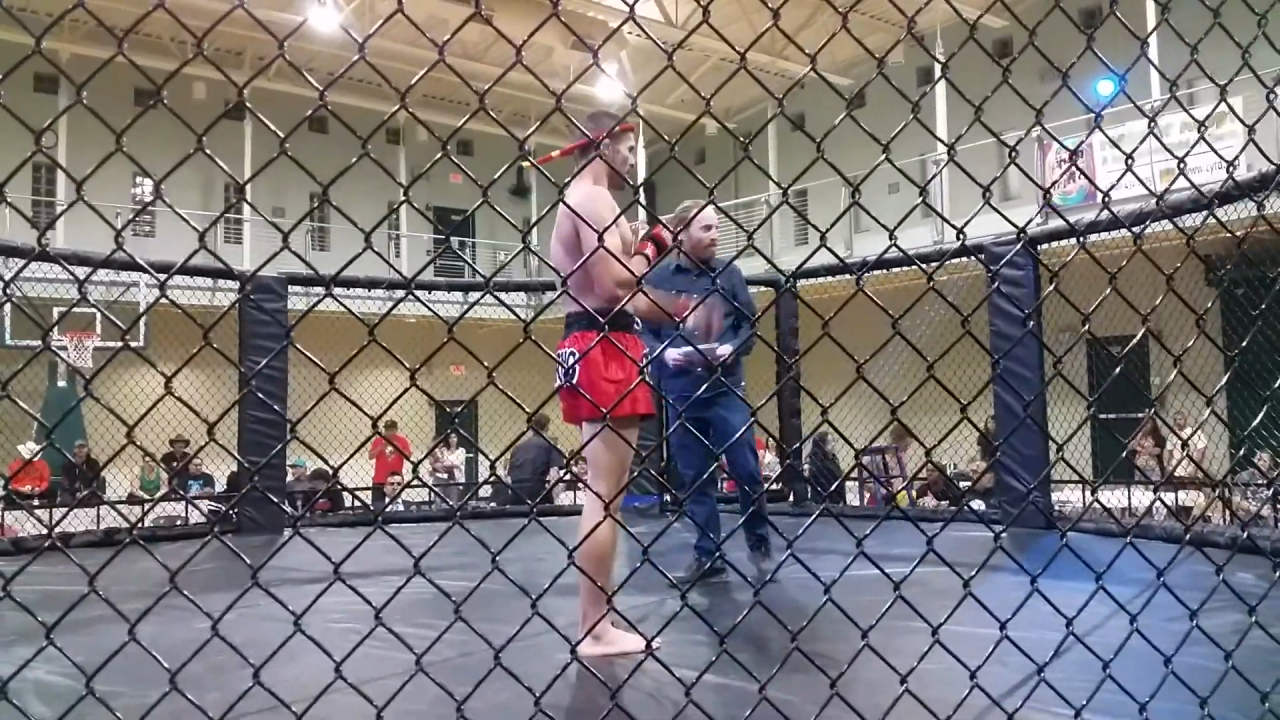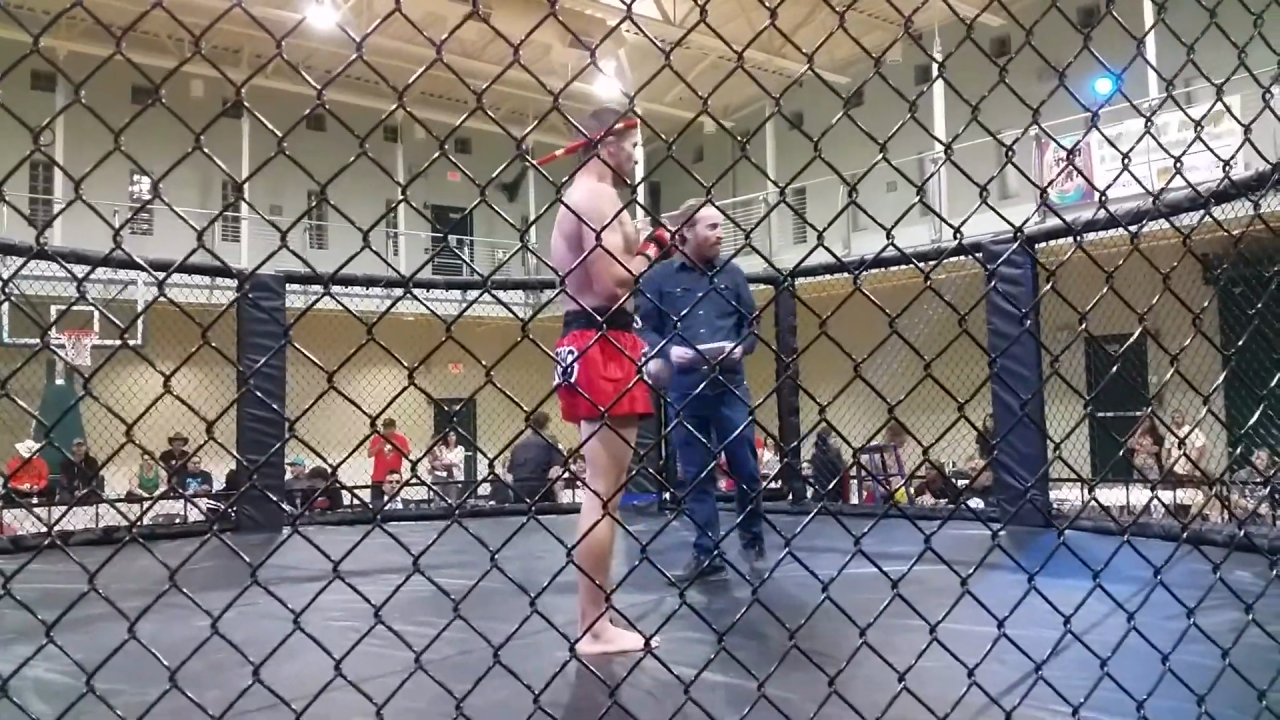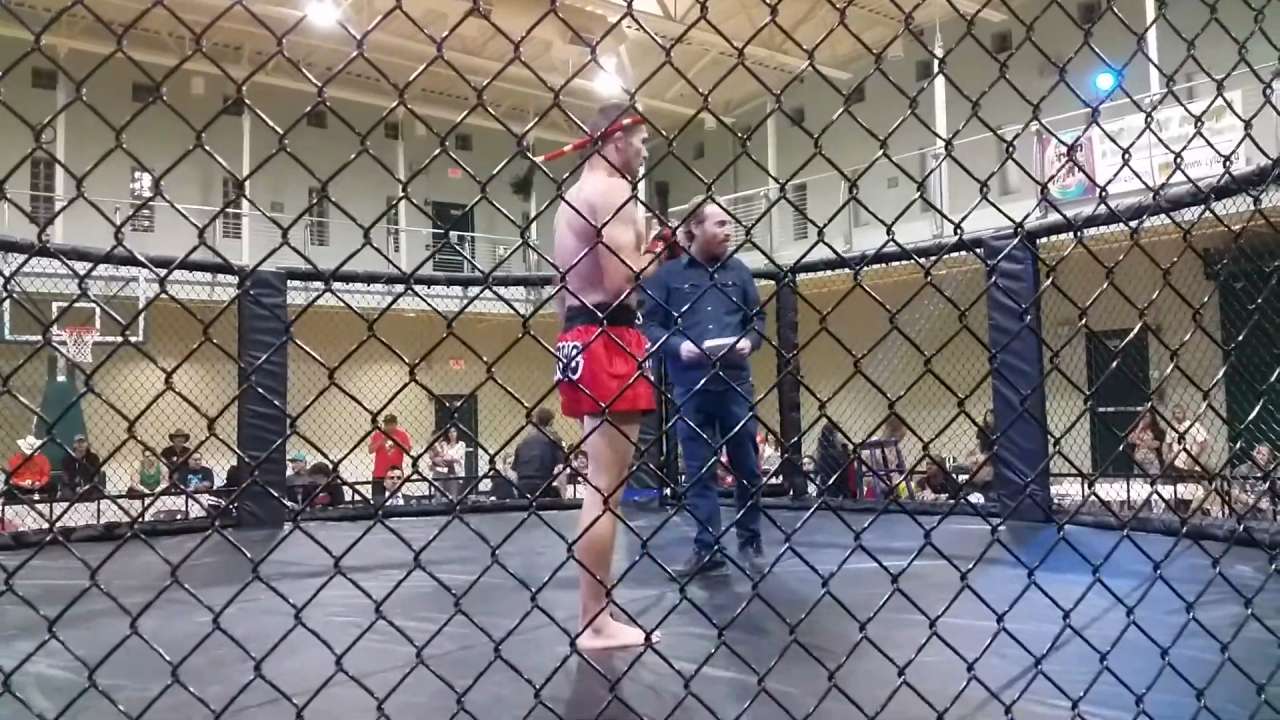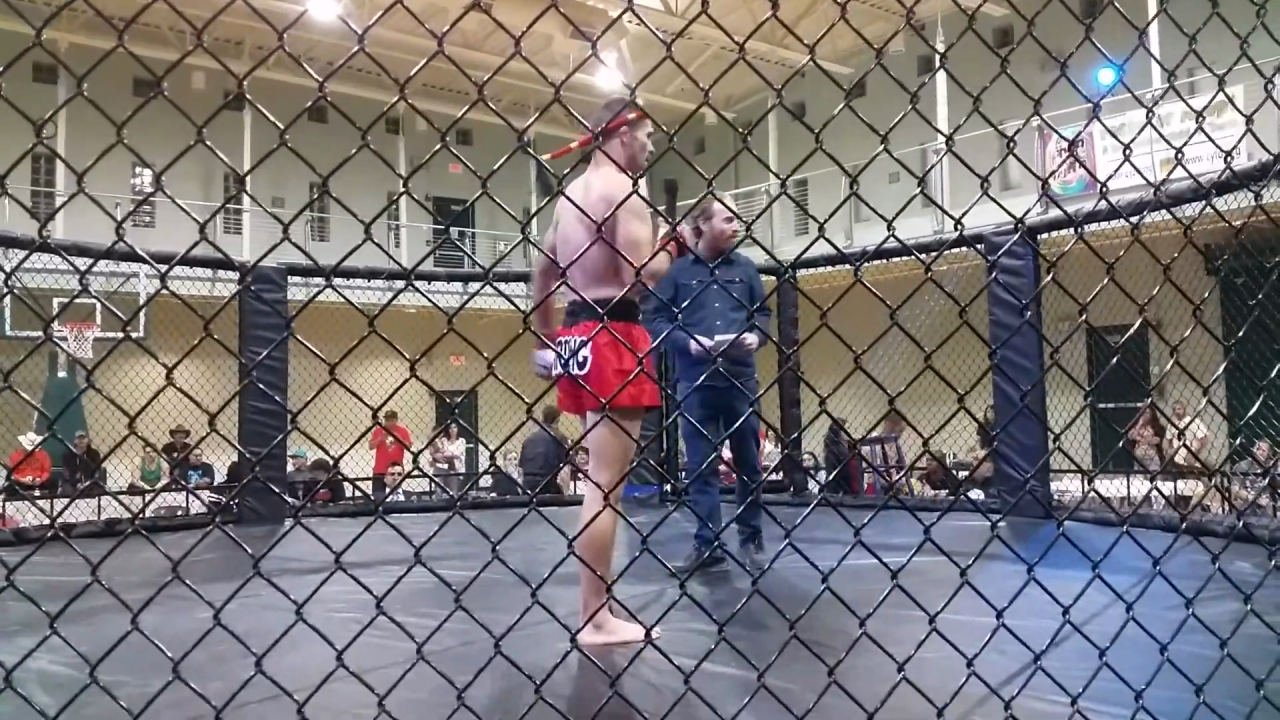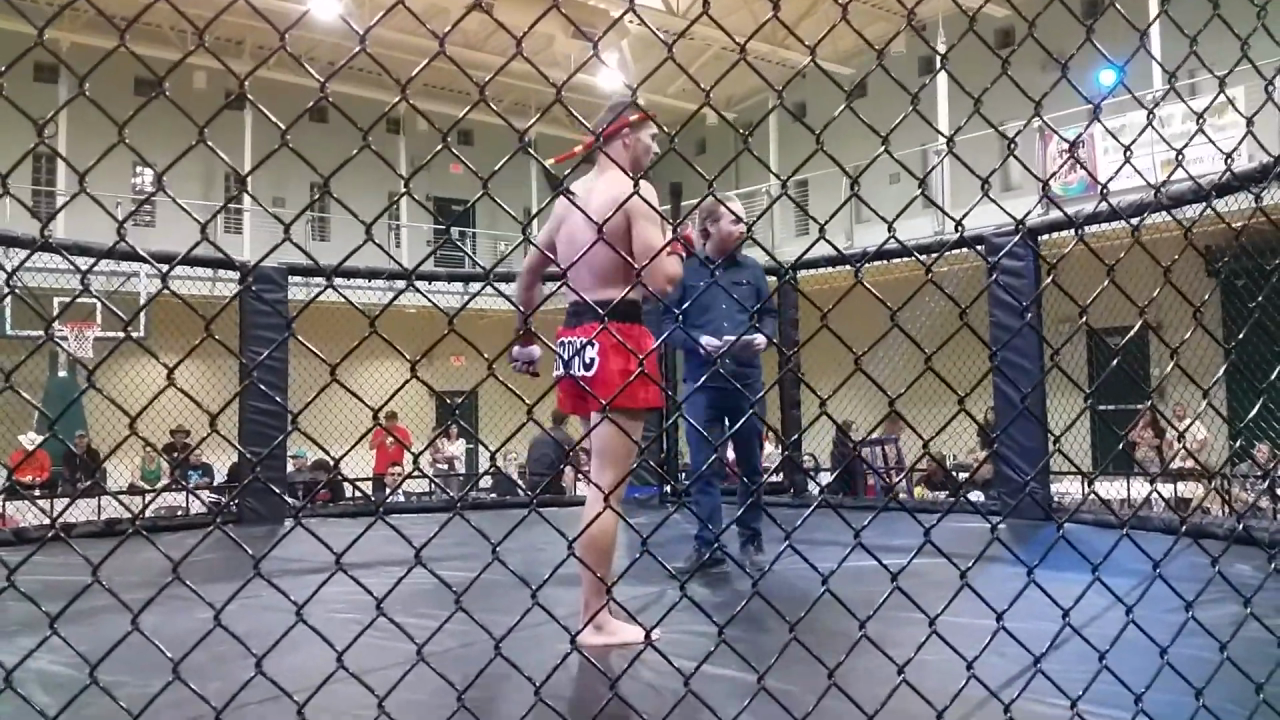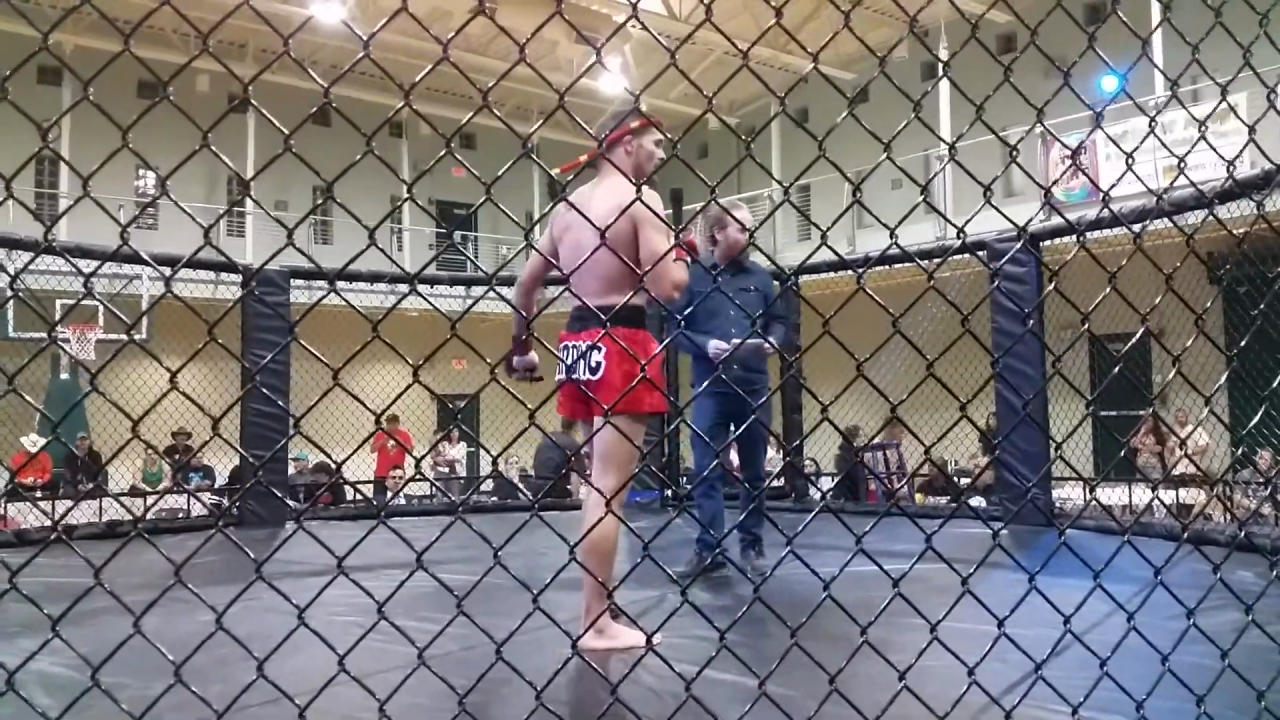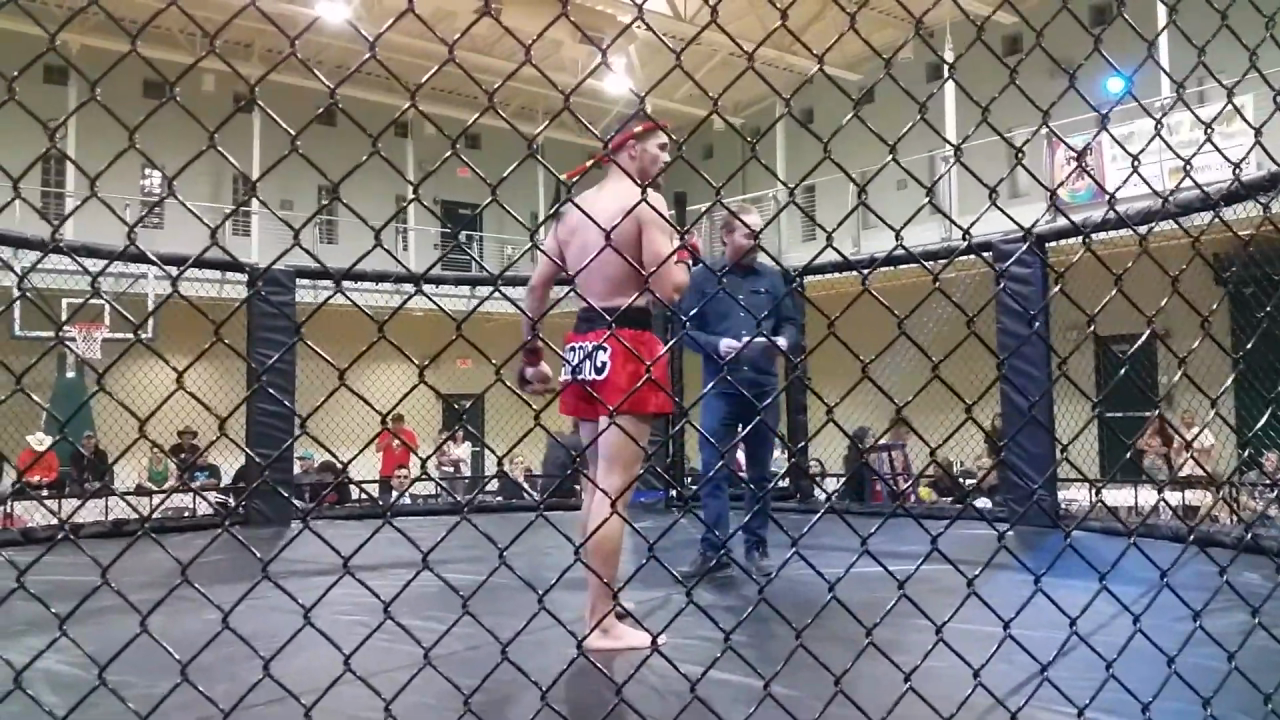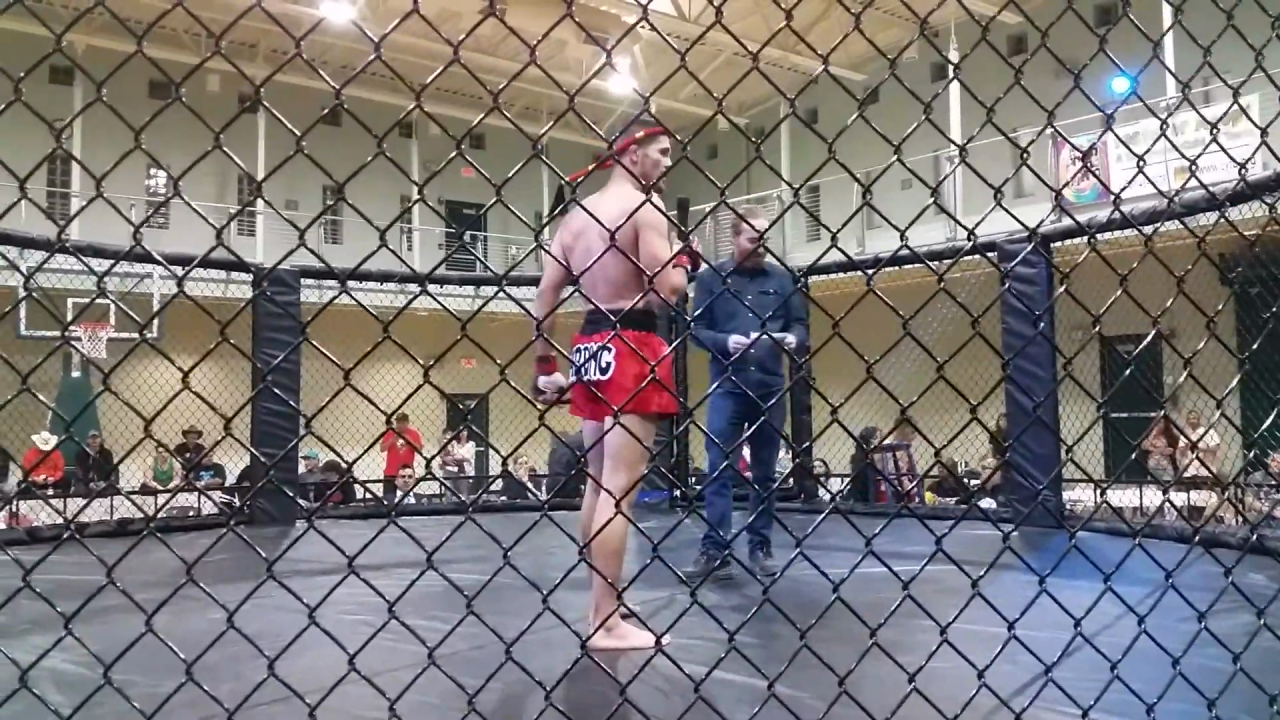
dt=0.1s
person 1, frame 1
left shoulder: (575, 201)
right shoulder: (594, 199)
right elbow: (612, 287)
left wrist: (679, 309)
right wrist: (650, 248)
left hip: (584, 346)
right hip: (605, 348)
left knee: (601, 492)
right knee: (606, 494)
left ankle: (596, 620)
right ankle: (596, 630)
person 1, frame 2
left shoulder: (572, 198)
right shoulder: (601, 196)
right elbow: (609, 284)
right wrist: (650, 249)
left hip: (579, 343)
right hip: (604, 346)
left knee: (601, 491)
right knee: (606, 493)
left ankle: (594, 618)
right ankle: (595, 628)
person 1, frame 3
left shoulder: (576, 195)
right shoulder: (613, 190)
right elbow: (619, 282)
left hip: (579, 338)
right hip: (607, 342)
left knee: (602, 486)
right knee: (607, 489)
left ankle: (595, 613)
right ankle: (596, 623)
person 1, frame 4
left shoulder: (573, 193)
right shoulder: (625, 188)
left elbow: (543, 275)
right elbow: (642, 277)
left wrist: (546, 338)
right wrist: (671, 244)
left hip: (575, 337)
right hip: (611, 337)
left knee: (600, 480)
right knee: (609, 484)
left ankle: (595, 606)
right ankle: (596, 619)
person 1, frame 5
left shoulder: (571, 195)
right shoulder: (634, 191)
left elbow: (529, 270)
right elbow: (661, 281)
left wrist: (524, 335)
right wrist: (680, 246)
left hip: (574, 336)
right hip: (615, 339)
left knee: (600, 480)
right knee: (611, 484)
left ankle: (595, 608)
right ankle: (596, 620)
person 1, frame 6
left shoulder: (570, 204)
right shoulder: (641, 198)
left elbow: (528, 281)
right elbow: (667, 287)
left wrist: (521, 343)
right wrist: (683, 253)
left hip: (576, 343)
right hip: (619, 345)
left knee: (599, 483)
right knee: (612, 488)
left ankle: (596, 606)
right ankle: (597, 623)
person 1, frame 7
left shoulder: (574, 208)
right shoulder: (646, 201)
left elbow: (537, 287)
right elbow: (669, 288)
left wrist: (531, 353)
right wrist: (687, 254)
left hip: (582, 345)
right hip: (625, 346)
left knee: (597, 483)
right knee: (618, 487)
left ankle: (599, 606)
right ankle: (603, 623)
person 1, frame 8
left shoulder: (577, 213)
right shoulder: (646, 204)
left elbow: (545, 296)
right elbow: (666, 290)
left wrist: (546, 363)
right wrist: (686, 259)
left hip: (589, 346)
right hip: (629, 347)
left knee: (600, 480)
right knee: (622, 486)
left ankle: (602, 605)
right ankle: (606, 621)
person 2, frame 1
left shoulder: (729, 273)
right shoulder: (657, 278)
left elbow: (750, 324)
right elbow: (642, 331)
left wrist: (732, 348)
right wrist: (662, 352)
left hip: (727, 390)
right hip: (680, 394)
left knee: (746, 471)
right knee: (694, 478)
left ankle: (759, 546)
right ankle: (707, 555)
person 2, frame 2
left shoulder: (732, 273)
right shoulder: (660, 277)
left elbow: (752, 323)
right elbow: (644, 330)
left wrist: (741, 346)
right wrist: (668, 351)
left hip: (730, 388)
right hip: (684, 392)
left knee: (745, 471)
right knee: (695, 475)
left ankle: (752, 545)
right ankle: (706, 554)
person 2, frame 3
left shoulder: (738, 271)
right shoulder: (668, 274)
left elbow: (758, 319)
right elbow: (650, 326)
left wrist: (749, 341)
right wrist: (678, 346)
left hip: (736, 384)
right hip: (689, 387)
left knee: (747, 468)
right knee: (698, 471)
left ankle: (750, 543)
right ankle: (707, 548)
person 2, frame 4
left shoulder: (745, 267)
right shoulder: (676, 269)
left elbow: (763, 313)
right elbow: (659, 321)
left wrist: (756, 335)
right wrist: (687, 341)
left hip: (741, 379)
right hip: (695, 382)
left knee: (749, 464)
right knee: (700, 466)
left ankle: (750, 540)
right ankle: (707, 544)
person 2, frame 5
left shoulder: (752, 270)
right shoulder: (683, 270)
left elbow: (770, 315)
right elbow: (667, 323)
left wrist: (764, 336)
right wrist: (696, 342)
left hip: (747, 381)
right hip: (701, 383)
left knee: (751, 466)
right knee: (704, 467)
left ankle: (751, 541)
right ankle: (707, 545)
person 2, frame 6
left shoulder: (761, 276)
right shoulder: (692, 276)
left elbow: (779, 321)
right elbow: (675, 329)
left wrist: (773, 341)
right wrist: (705, 346)
left hip: (754, 387)
right hip: (710, 388)
left knee: (754, 472)
right knee: (707, 470)
left ankle: (751, 546)
right ankle: (708, 550)
person 2, frame 7
left shoulder: (772, 278)
right shoulder: (702, 277)
left elbow: (790, 323)
right elbow: (687, 330)
left wrist: (784, 342)
right wrist: (717, 345)
left hip: (763, 388)
right hip: (719, 389)
left knee: (761, 473)
right knee: (713, 470)
left ankle: (756, 547)
right ankle: (712, 550)
person 2, frame 8
left shoulder: (781, 278)
right shoulder: (711, 278)
left elbow: (800, 323)
right elbow: (696, 329)
left wrist: (793, 340)
right wrist: (726, 342)
left hip: (770, 388)
right hip: (726, 387)
left knee: (765, 473)
right knee: (718, 468)
left ankle: (760, 547)
right ankle: (714, 550)
